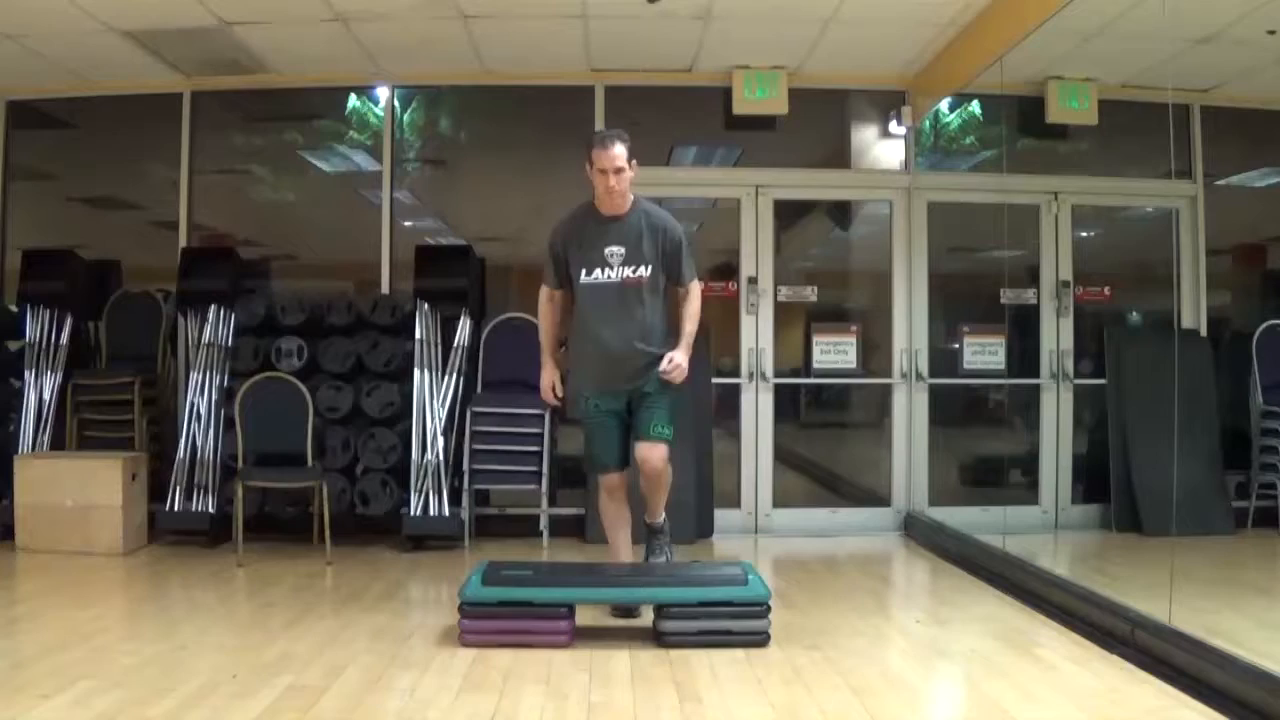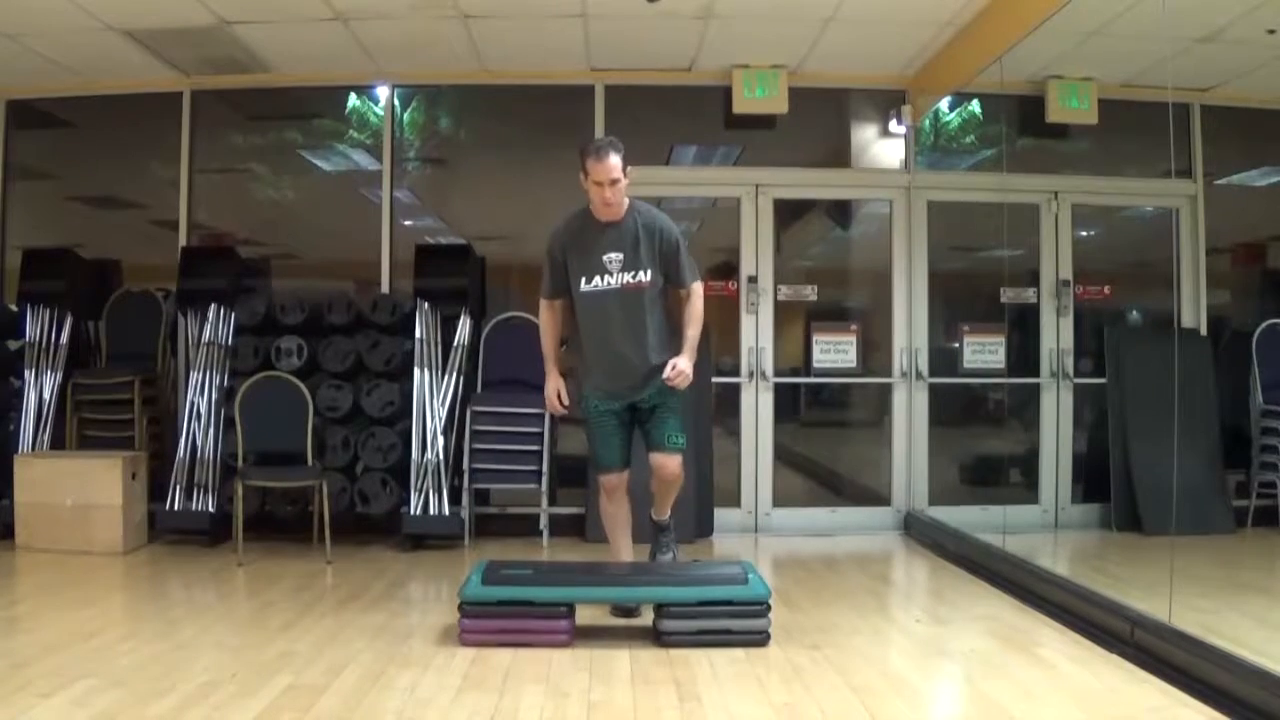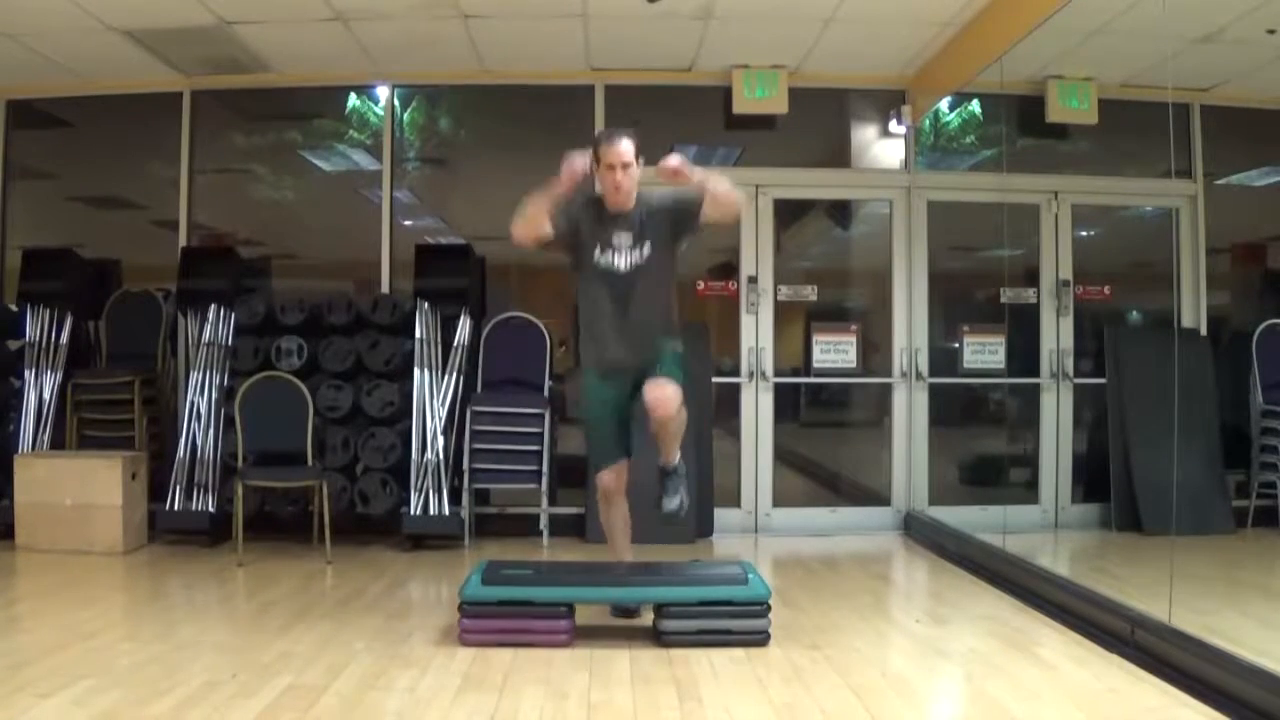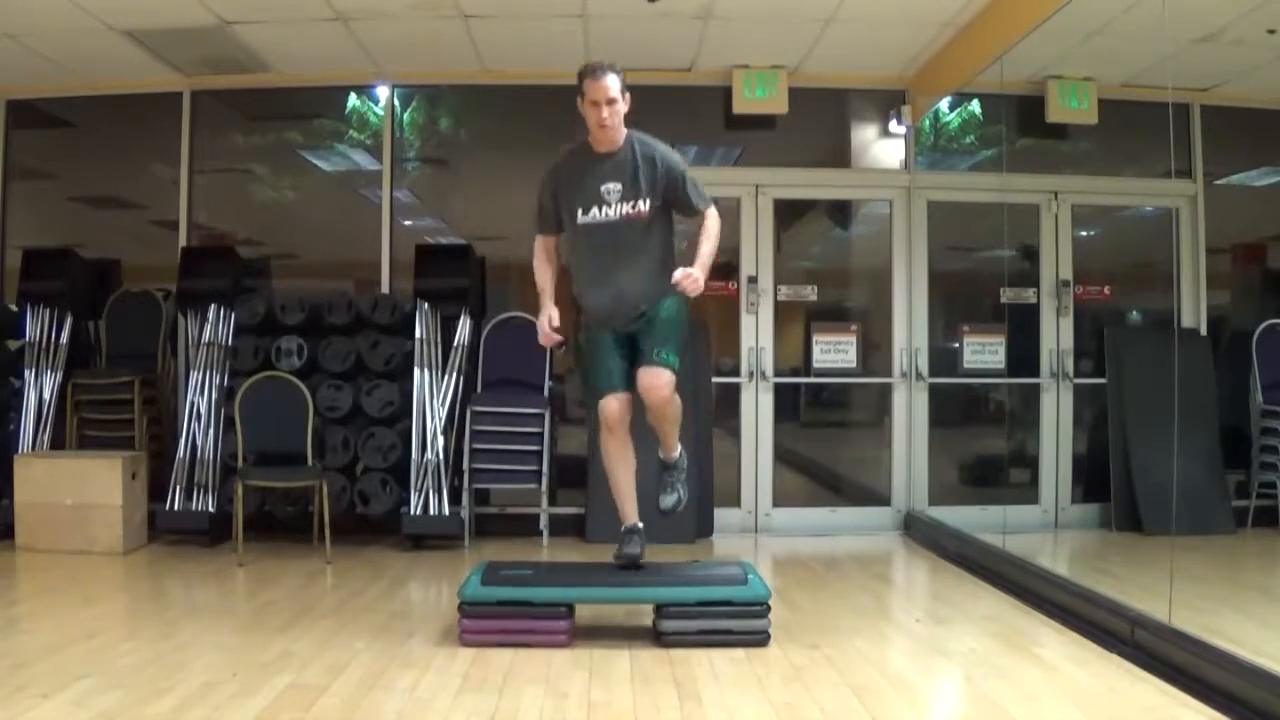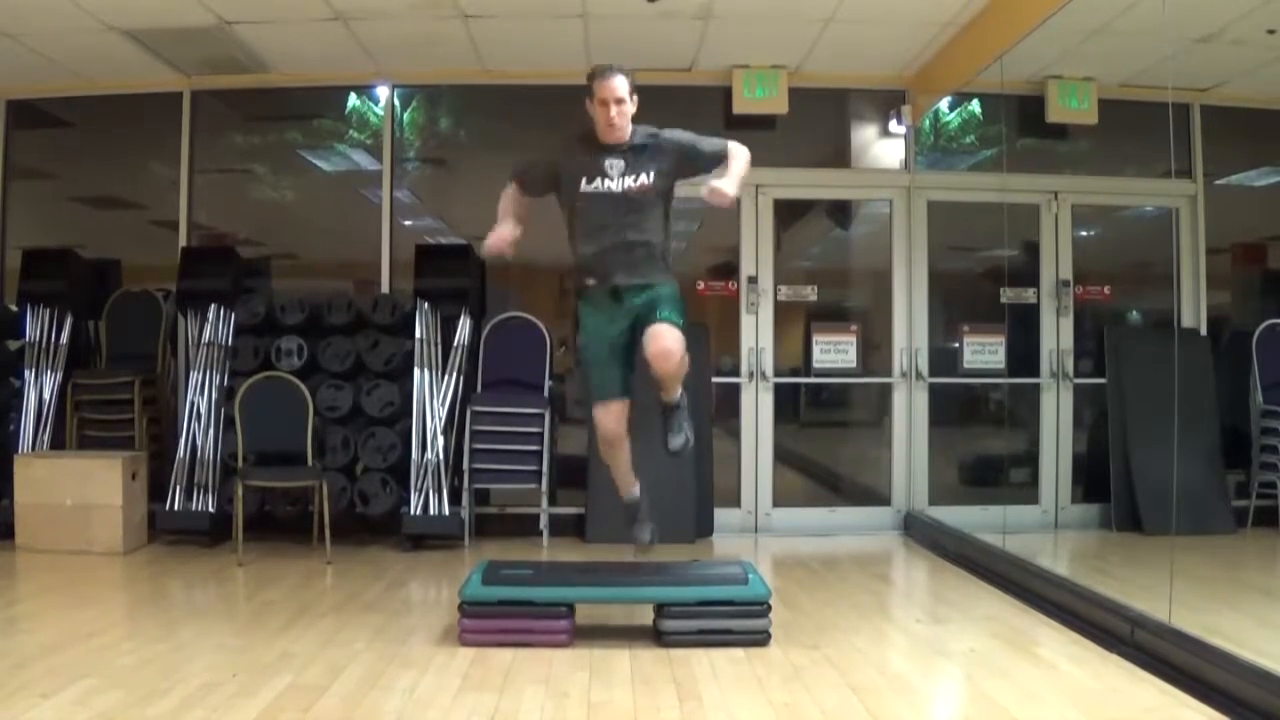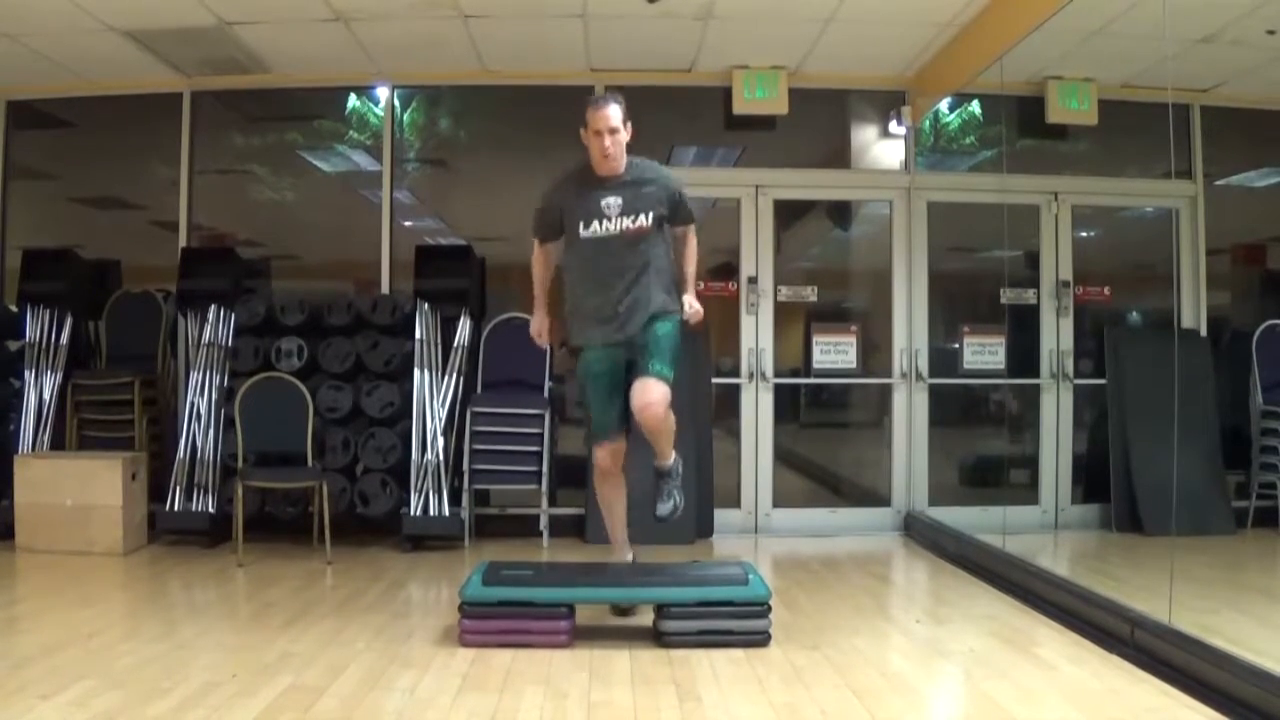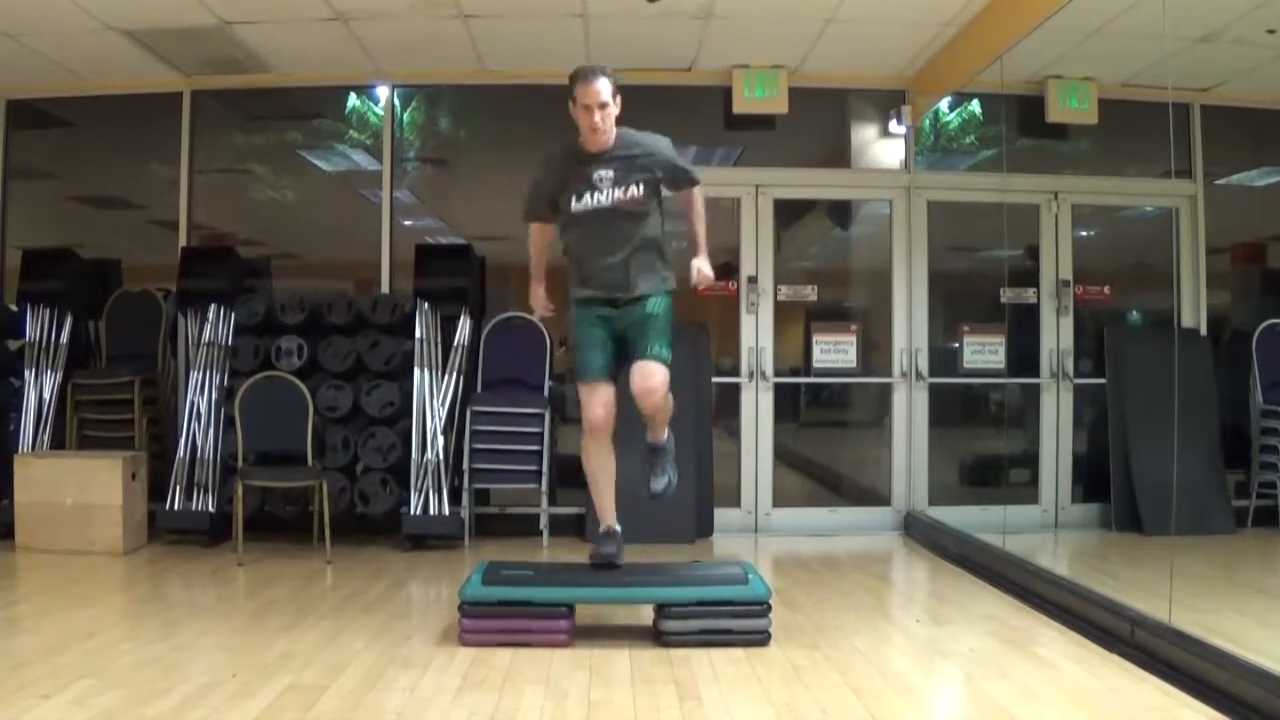
dt=0.7s
person 1, frame 1
left shoulder: (662, 226)
right shoulder: (569, 230)
left elbow: (689, 290)
right elbow: (551, 296)
left wrist: (683, 347)
right wrist: (548, 361)
left hip: (652, 370)
right hip: (594, 379)
left knee: (652, 458)
right knee: (611, 481)
left ankle: (657, 525)
person 1, frame 2
left shoulder: (658, 227)
right shoulder: (565, 237)
left elbow: (692, 291)
right elbow: (551, 306)
left wrist: (687, 353)
right wrist: (552, 371)
left hip: (657, 375)
right hip: (600, 383)
left knee: (669, 468)
right knee: (612, 483)
left ankle: (661, 522)
person 1, frame 3
left shoulder: (666, 210)
right shoulder: (578, 216)
left elbow: (731, 209)
right elbow: (522, 234)
left wrist: (691, 176)
right wrist: (561, 186)
left hip: (658, 349)
right hip: (602, 365)
left knee: (664, 403)
right knee: (609, 480)
left ankle: (670, 465)
person 1, frame 4
left shoulder: (659, 159)
right shoulder: (562, 173)
left elbow: (708, 216)
right elbow: (545, 243)
left wrist: (700, 268)
right wrist: (547, 303)
left hip: (658, 303)
right hip: (598, 317)
left knee: (656, 389)
right knee: (612, 414)
left ankle: (672, 458)
right ankle: (630, 525)
person 1, frame 5
left shoulder: (666, 145)
right shoulder: (568, 158)
left elbow: (736, 152)
right elbow: (516, 190)
left wrist: (729, 181)
right wrist: (505, 226)
left hip: (653, 287)
right hip: (599, 298)
left knee: (667, 357)
right knee: (610, 427)
left ankle: (673, 402)
right ankle: (634, 500)
person 1, frame 6
left shoulder: (661, 183)
right shoulder: (563, 193)
left elbow: (685, 232)
right elbow: (543, 246)
left wrist: (689, 292)
right wrist: (540, 310)
left hip: (655, 321)
right hip: (596, 337)
left knee: (649, 406)
right knee: (606, 458)
left ankle: (667, 465)
right ankle: (622, 560)
person 1, frame 7
left shoulder: (653, 152)
right shoulder: (556, 169)
left elbow: (690, 188)
right elbow: (540, 224)
left wrist: (701, 252)
right wrist: (536, 284)
left hip: (649, 296)
right hip: (590, 302)
left knee: (649, 390)
right knee: (596, 416)
left ankle: (659, 438)
right ankle: (608, 530)
